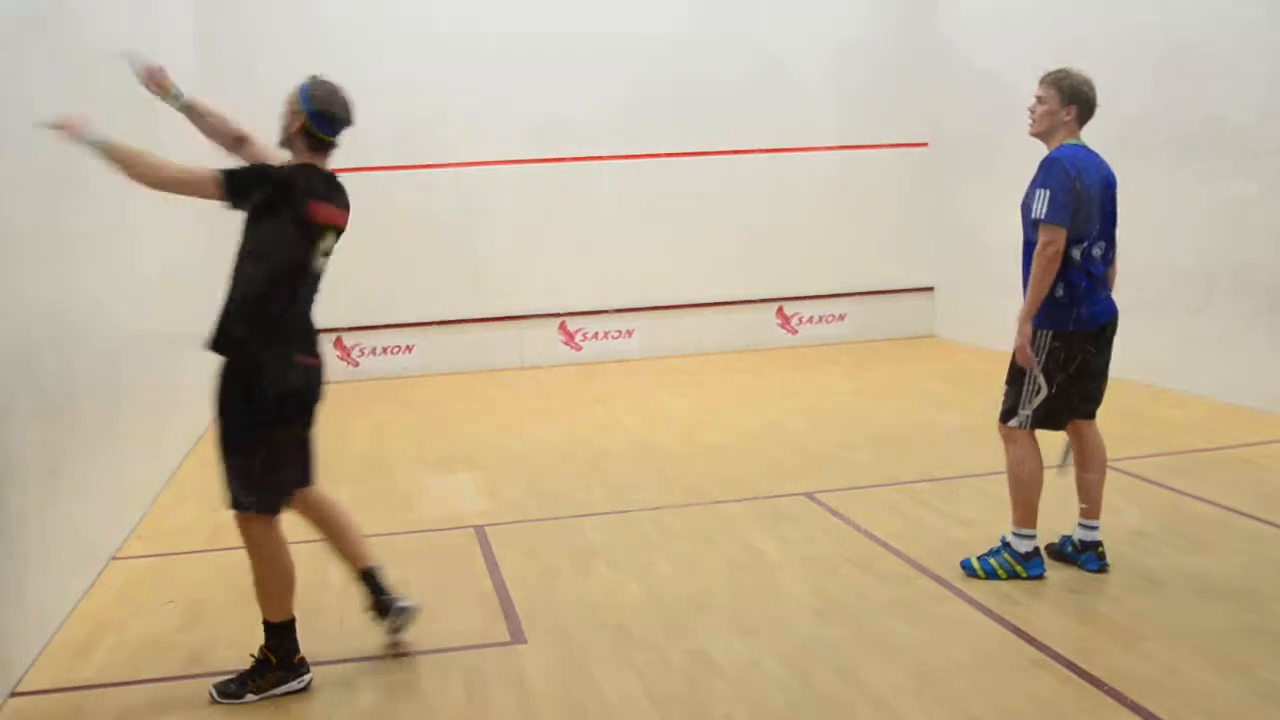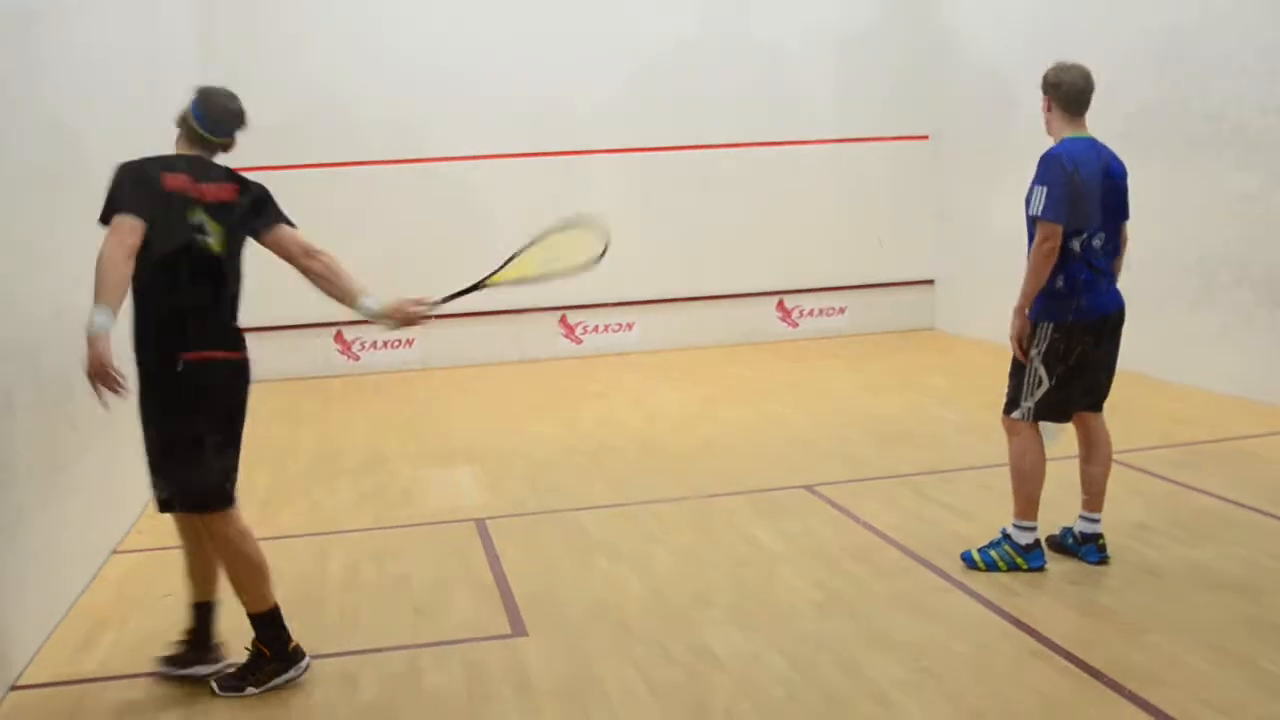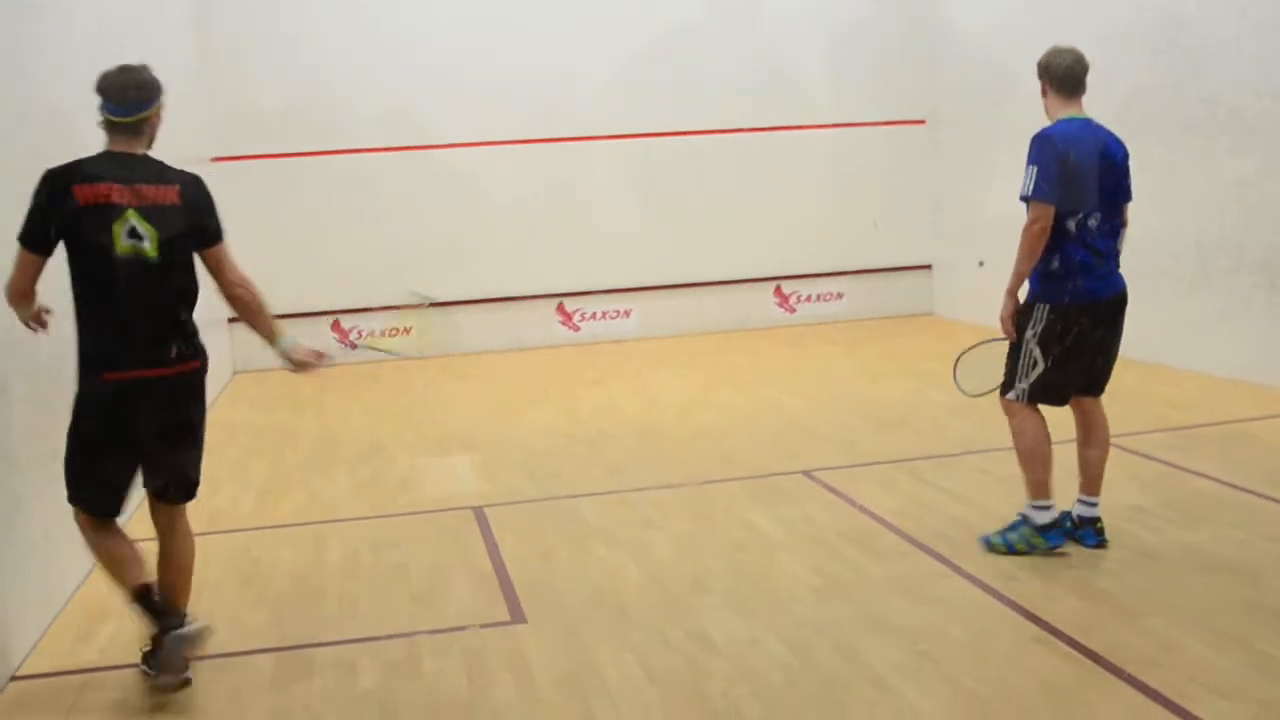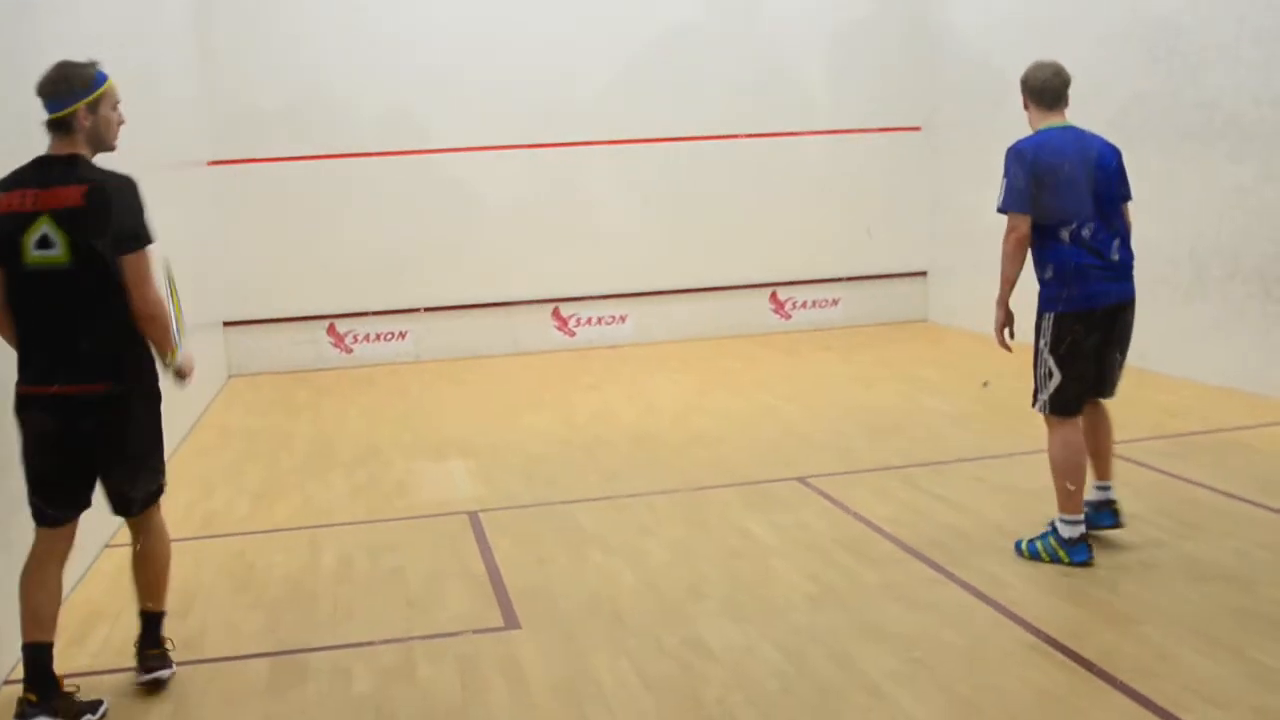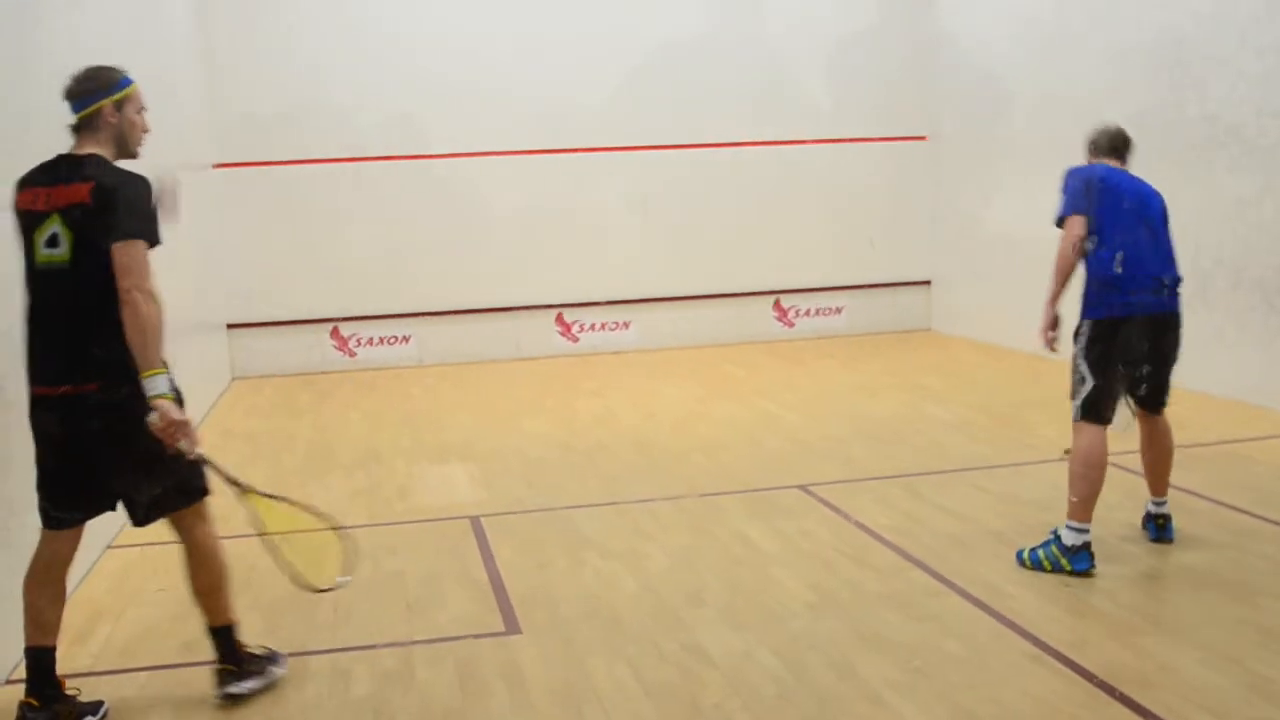
dt=0.4s
person 1, frame 1
left shoulder: (282, 185)
right shoulder: (332, 195)
left elbow: (164, 176)
right elbow: (243, 144)
left wrist: (91, 136)
right wrist: (177, 97)
left hip: (262, 371)
right hip: (295, 365)
left knee: (256, 511)
right knee: (298, 490)
left ankle: (284, 659)
right ankle: (381, 597)
person 1, frame 2
left shoulder: (137, 176)
right shoulder: (245, 192)
left elbow: (121, 248)
right elbow: (306, 256)
left wrist: (99, 327)
right wrist: (373, 306)
left hip: (173, 369)
right hip: (225, 365)
left knee: (210, 513)
right knee: (198, 507)
left ankle: (278, 646)
right ankle: (201, 641)
person 1, frame 3
left shoulder: (62, 186)
right shoulder: (187, 190)
right elbow: (235, 287)
right wrist: (285, 346)
left hip: (107, 382)
right hip: (179, 376)
left knee: (94, 515)
right knee: (171, 513)
left ankle: (167, 622)
right ankle: (170, 642)
person 1, frame 4
right shoulder: (111, 191)
right elbow: (144, 303)
right wrist: (173, 358)
right hip: (115, 388)
right knee: (145, 516)
right ankle: (150, 650)
person 1, frame 5
left shoulder: (30, 188)
right shoulder: (122, 187)
right elbow: (136, 294)
right wrist: (160, 392)
left hip: (52, 392)
right hip: (119, 390)
left knee: (58, 536)
right knee: (193, 518)
right ankle: (233, 661)
person 2, frame 1
left shoulder: (1057, 166)
right shoulder: (1100, 168)
left elbow: (1051, 246)
right elbow: (1108, 248)
left wrist: (1025, 318)
left hip: (1058, 322)
right hip: (1096, 317)
left knee: (1016, 427)
right knee: (1081, 422)
left ankle: (1023, 549)
right ankle: (1088, 540)
person 2, frame 2
left shoulder: (1057, 161)
right shoulder: (1111, 161)
left elbow: (1047, 243)
right elbow: (1120, 238)
left wrist: (1020, 312)
left hip: (1062, 314)
right hip: (1105, 309)
left knee: (1020, 420)
right knee: (1089, 416)
left ankle: (1023, 540)
right ankle: (1089, 533)
person 2, frame 3
left shoulder: (1049, 141)
right shoulder: (1113, 144)
left elbow: (1039, 223)
right elbow: (1120, 220)
left wrist: (1011, 291)
left hip: (1060, 295)
right hip: (1108, 291)
left knee: (1021, 400)
right knee: (1086, 401)
left ankle: (1040, 517)
right ankle: (1086, 517)
person 2, frame 4
left shoulder: (1026, 153)
right shoulder: (1106, 150)
left elbow: (1019, 232)
right elbow: (1125, 222)
left wrist: (1002, 301)
left hip: (1069, 300)
right hip: (1119, 294)
left knee: (1062, 415)
right knee: (1093, 399)
left ankle: (1070, 535)
right ankle: (1103, 500)
person 2, frame 5
left shoulder: (1082, 177)
right shoulder: (1149, 193)
left elbow: (1075, 236)
left wrist: (1052, 304)
left hip: (1113, 304)
right hip: (1164, 305)
left knee: (1090, 420)
right knee: (1151, 411)
left ankle: (1074, 542)
right ankle: (1159, 515)
